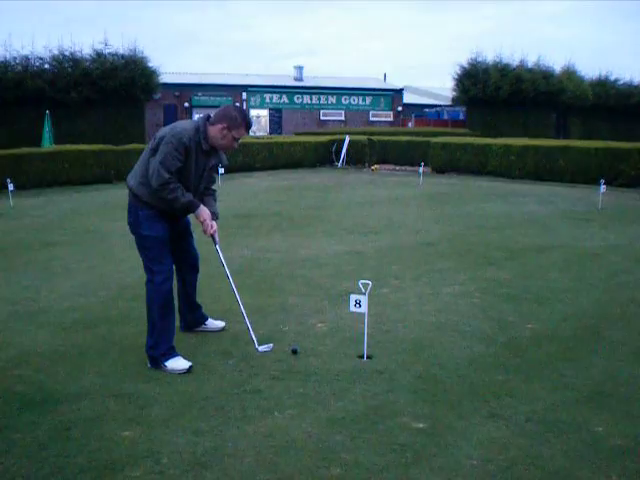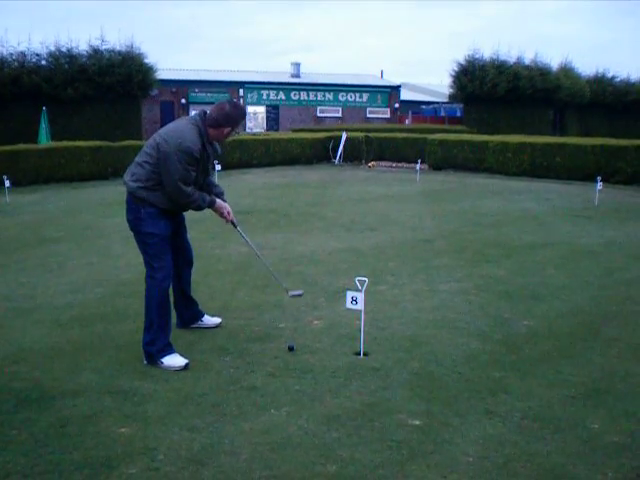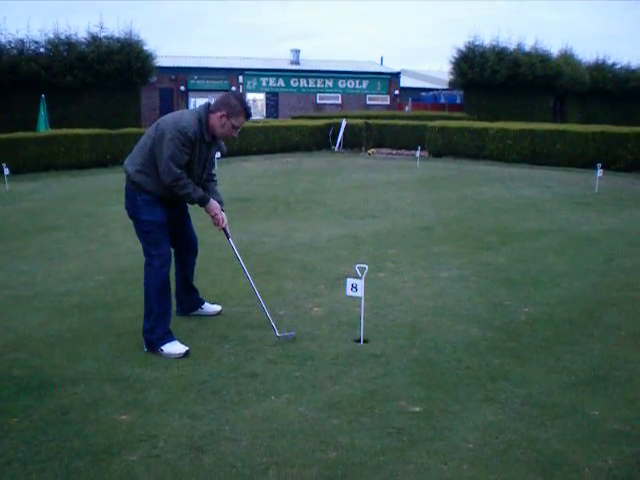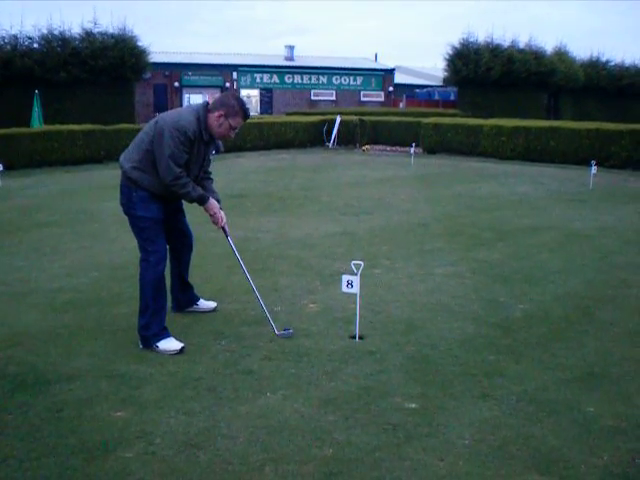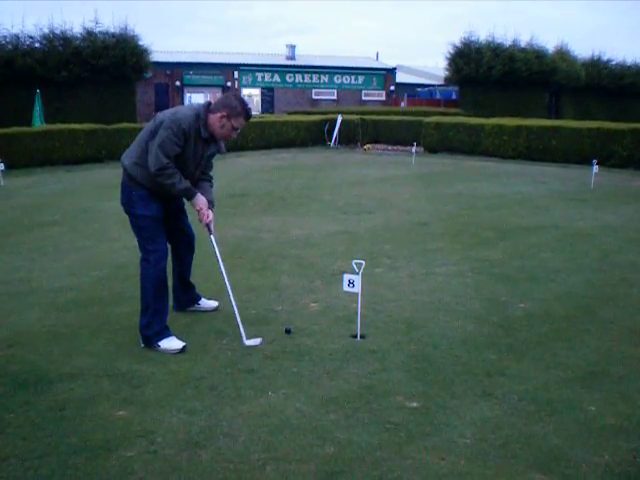
dt=0.7s
person 1, frame 1
left shoulder: (214, 150)
right shoulder: (179, 136)
left elbow: (206, 189)
right elbow: (161, 181)
left wrist: (211, 216)
right wrist: (196, 207)
left hip: (175, 211)
right hip: (148, 210)
left knee: (189, 264)
right knee: (161, 277)
left ankle: (192, 318)
right ankle: (160, 353)
person 1, frame 2
left shoulder: (202, 135)
right shoulder: (184, 142)
left elbow: (204, 176)
right elbow: (181, 191)
left wrist: (220, 199)
right wrist: (212, 203)
left hip: (167, 205)
right hip: (147, 207)
left knee: (183, 259)
right knee: (161, 272)
left ankle: (189, 315)
right ankle: (156, 350)
person 1, frame 3
left shoulder: (211, 135)
right shoulder: (181, 127)
left elbow: (207, 177)
right elbow: (172, 175)
left wrist: (218, 207)
right wrist: (204, 201)
left hip: (171, 196)
right hip: (145, 195)
left knee: (187, 246)
right knee: (159, 260)
left ankle: (189, 303)
right ankle: (157, 337)
person 1, frame 4
left shoulder: (207, 132)
right shoulder: (180, 125)
left elbow: (202, 174)
right elbow: (173, 174)
left wrist: (215, 204)
right wrist: (204, 200)
left hip: (166, 191)
right hip: (140, 191)
left knee: (183, 242)
right knee: (155, 256)
left ankle: (184, 299)
right ankle: (152, 334)
person 1, frame 5
left shoulder: (212, 137)
right shoulder: (179, 121)
left elbow: (203, 176)
right elbow: (159, 166)
left wrist: (207, 204)
right wrist: (193, 195)
left hip: (168, 192)
right hip: (141, 191)
left knee: (185, 242)
right knee: (155, 256)
left ankle: (185, 298)
right ankle: (153, 333)
